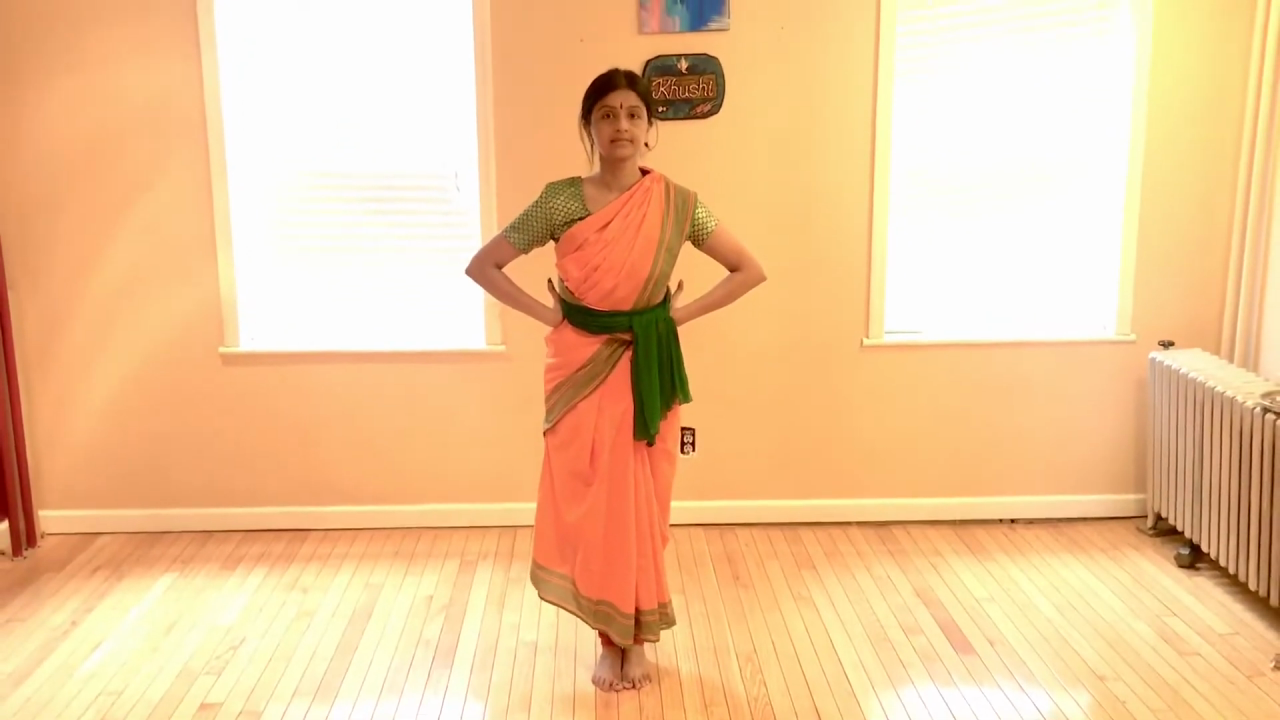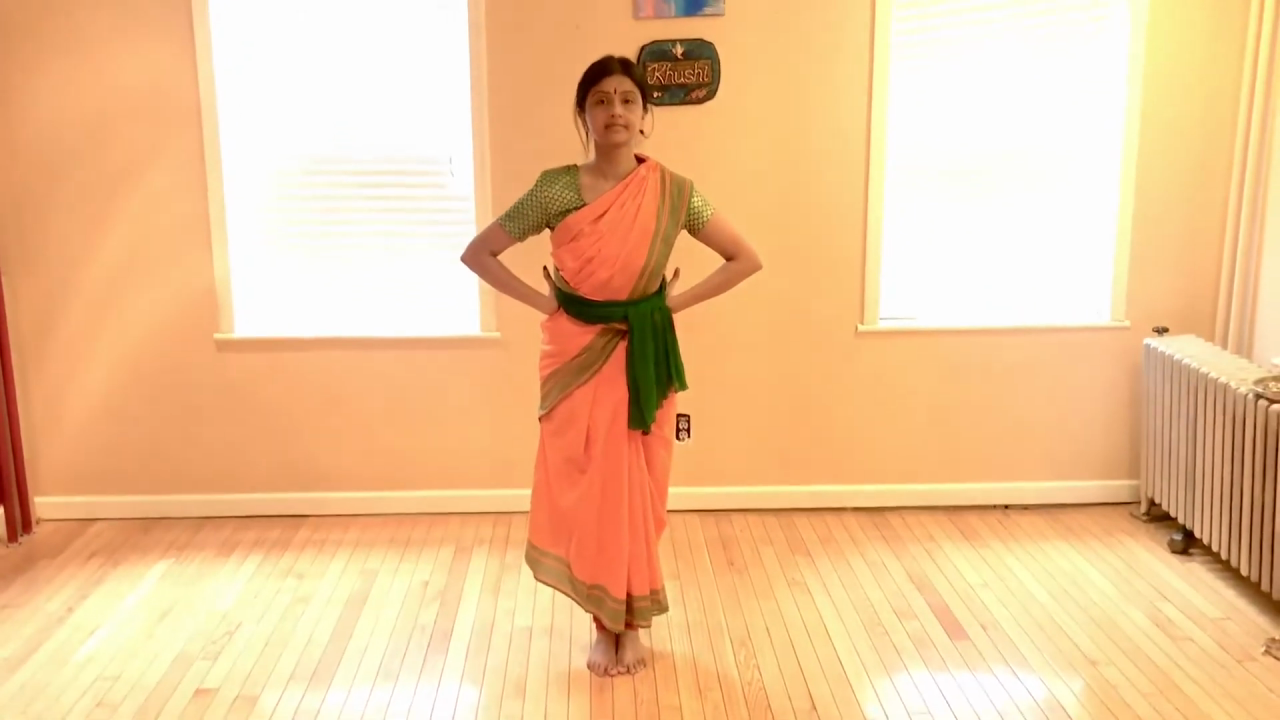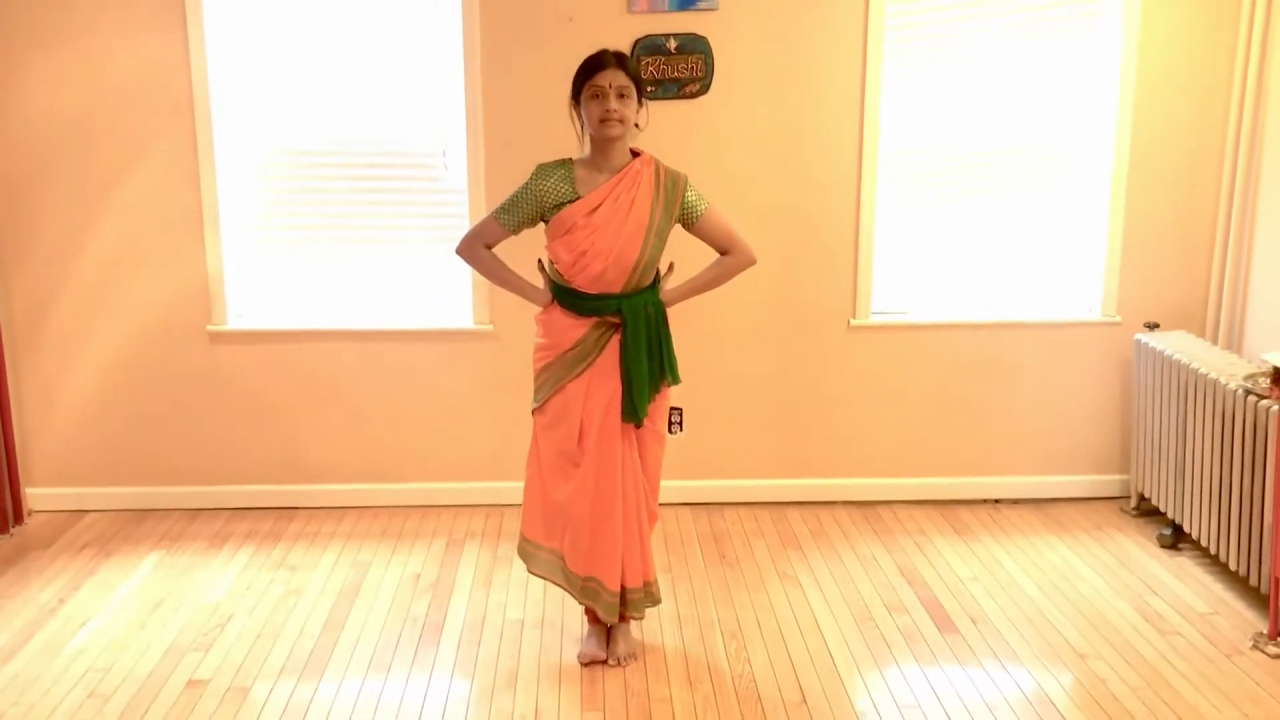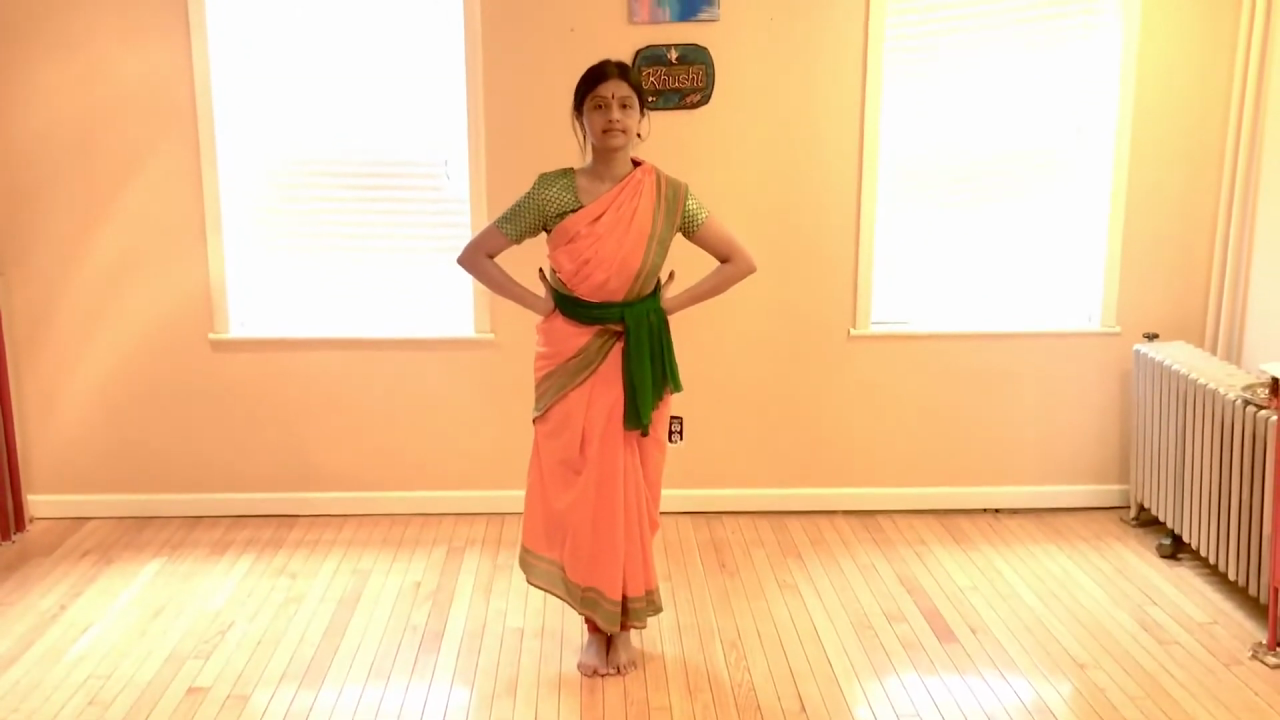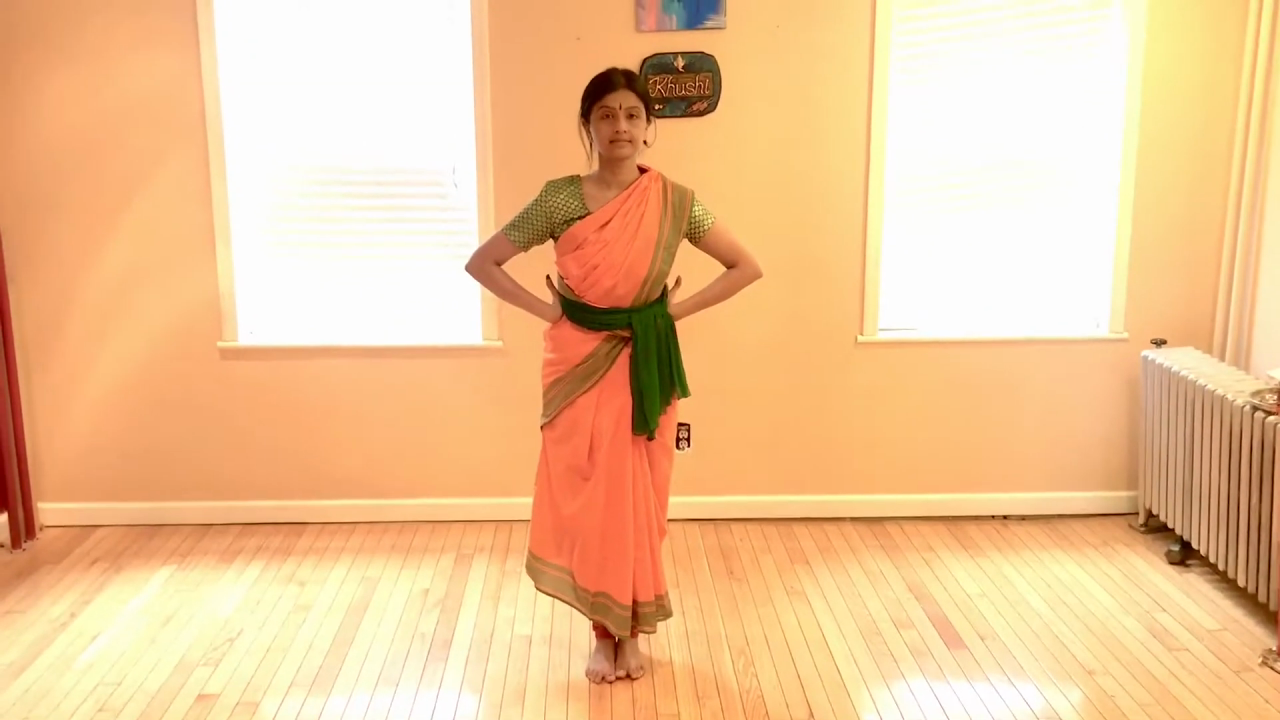
dt=0.4s
person 1, frame 1
left shoulder: (677, 203)
right shoulder: (560, 200)
left elbow: (749, 269)
right elbow: (482, 265)
left wrist: (681, 312)
right wrist: (548, 313)
left hip: (647, 370)
right hip: (581, 367)
left knee: (641, 503)
right knee: (590, 502)
left ankle: (638, 637)
right ankle: (608, 639)
person 1, frame 2
left shoulder: (672, 192)
right shoulder: (554, 189)
left elbow: (745, 259)
right elbow: (477, 253)
left wrist: (676, 301)
right wrist: (543, 302)
left hip: (642, 357)
right hip: (576, 356)
left knee: (636, 490)
right knee: (586, 490)
left ankle: (633, 622)
right ankle: (602, 623)
person 1, frame 3
left shoulder: (667, 186)
right shoulder: (549, 183)
left elbow: (740, 253)
right elbow: (471, 245)
left wrist: (669, 295)
right wrist: (537, 294)
left hip: (635, 350)
right hip: (569, 348)
left knee: (628, 483)
right knee: (578, 483)
left ankle: (624, 615)
right ankle: (594, 616)
person 1, frame 4
left shoulder: (668, 195)
right shoulder: (552, 192)
left elbow: (740, 262)
right elbow: (473, 255)
left wrist: (671, 303)
right wrist: (539, 303)
left hip: (637, 360)
right hip: (571, 357)
left knee: (630, 492)
right knee: (579, 492)
left ankle: (625, 624)
right ankle: (593, 626)
person 1, frame 5
left shoulder: (675, 201)
right shoulder: (559, 199)
left elbow: (746, 267)
right elbow: (481, 262)
left wrist: (678, 308)
right wrist: (547, 309)
left hip: (645, 366)
right hip: (579, 363)
left knee: (638, 498)
right knee: (587, 498)
left ankle: (633, 629)
right ankle: (602, 632)
